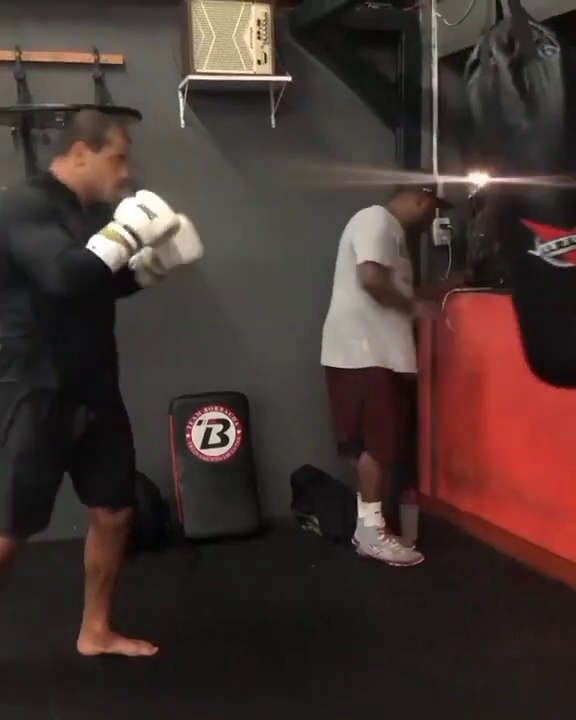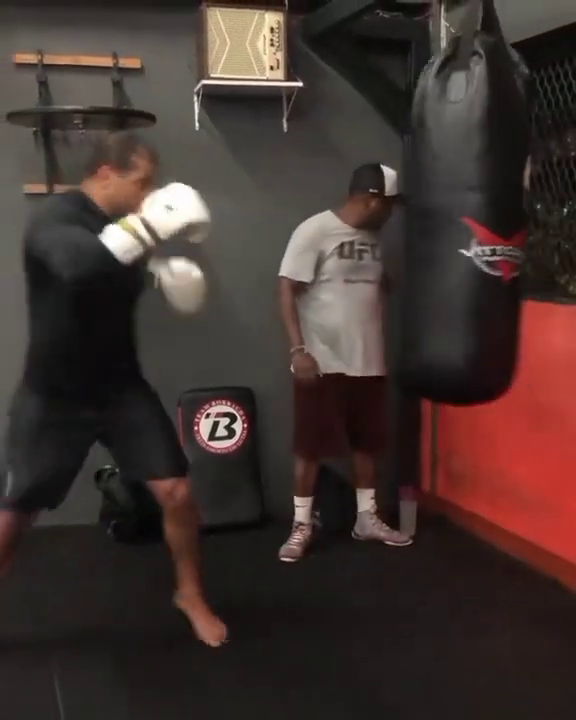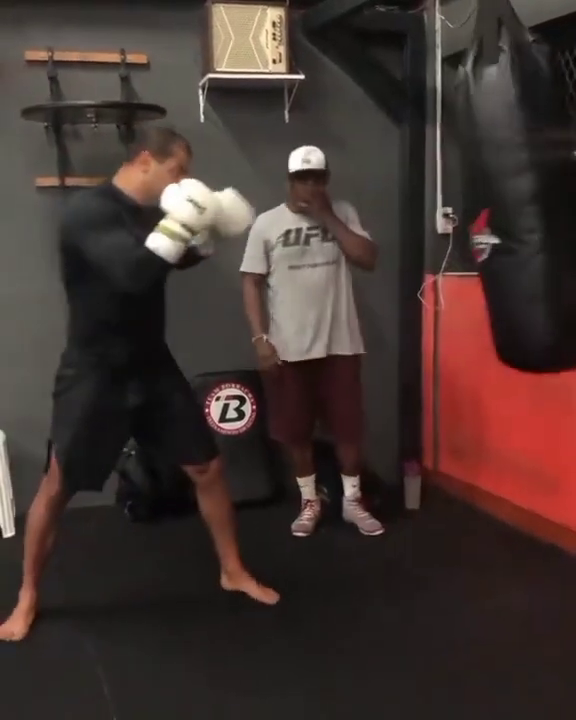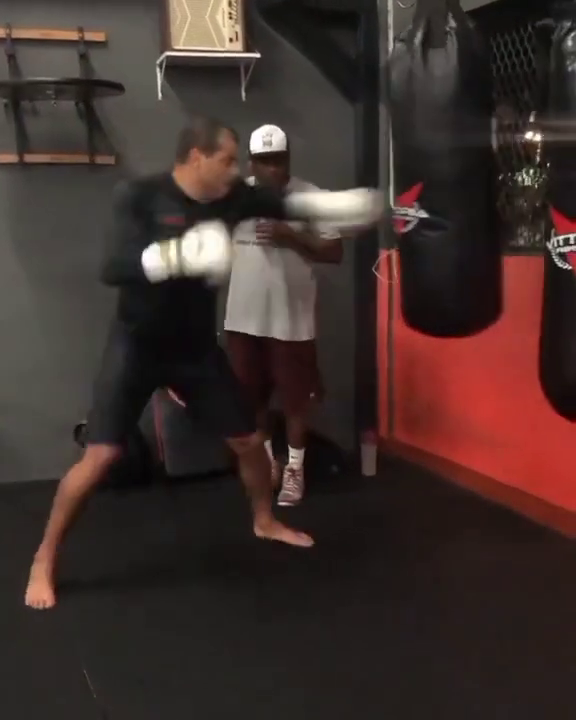
dt=0.7s
person 1, frame 1
left shoulder: (93, 209)
right elbow: (64, 278)
left wrist: (157, 258)
right wrist: (128, 231)
left hip: (95, 391)
left knee: (113, 514)
left ankle: (96, 630)
person 1, frame 2
left shoulder: (121, 219)
right shoulder: (56, 217)
right elbow: (82, 268)
right wrist: (150, 224)
left hip: (121, 386)
right hip: (54, 394)
left knee: (176, 491)
left ankle: (191, 597)
person 1, frame 3
left shoulder: (147, 209)
right shoulder: (88, 212)
left elbow: (175, 257)
right elbow: (134, 274)
right wrist: (177, 221)
left hip: (152, 365)
right hip: (95, 373)
left knee: (208, 470)
right knee: (57, 487)
left ankle: (233, 571)
person 1, frame 4
left shoulder: (229, 196)
right shoulder: (140, 197)
left elbow: (282, 205)
right elbow: (116, 269)
left wrist: (338, 203)
right wrist: (180, 255)
left hip: (195, 344)
right hip: (137, 343)
left knee: (248, 441)
right knee: (100, 459)
left ankle: (265, 522)
right ankle: (44, 561)
person 2, frame 1
left shoulder: (392, 230)
right shoulder: (376, 220)
right elbow: (371, 278)
right wrist: (416, 306)
left hip: (384, 353)
right hip: (360, 352)
left knee: (381, 442)
right knee: (372, 442)
left ankle: (368, 526)
right ankle: (373, 534)
person 2, frame 2
left shoulder: (372, 237)
right shoulder: (314, 232)
right elbow: (287, 291)
right wrist: (298, 350)
left hip: (368, 361)
right hip: (322, 360)
left knee: (367, 441)
right knee: (311, 445)
left ankle: (367, 518)
right ankle: (302, 524)
person 2, frame 3
left shoulder: (343, 213)
right shoulder: (266, 223)
left elbow: (369, 259)
right elbow: (252, 283)
left wrist: (328, 219)
right wrist: (260, 337)
left hip: (340, 343)
right hip: (289, 347)
left knee: (348, 425)
right knee: (295, 430)
left ankle: (353, 500)
right ankle: (309, 501)
person 2, frame 4
left shoulder: (310, 196)
left elbow: (335, 251)
left wrist: (292, 237)
left hip: (291, 321)
right hip: (242, 319)
left knee: (296, 398)
right knee: (247, 398)
left ankle: (294, 470)
right ankle: (266, 466)
